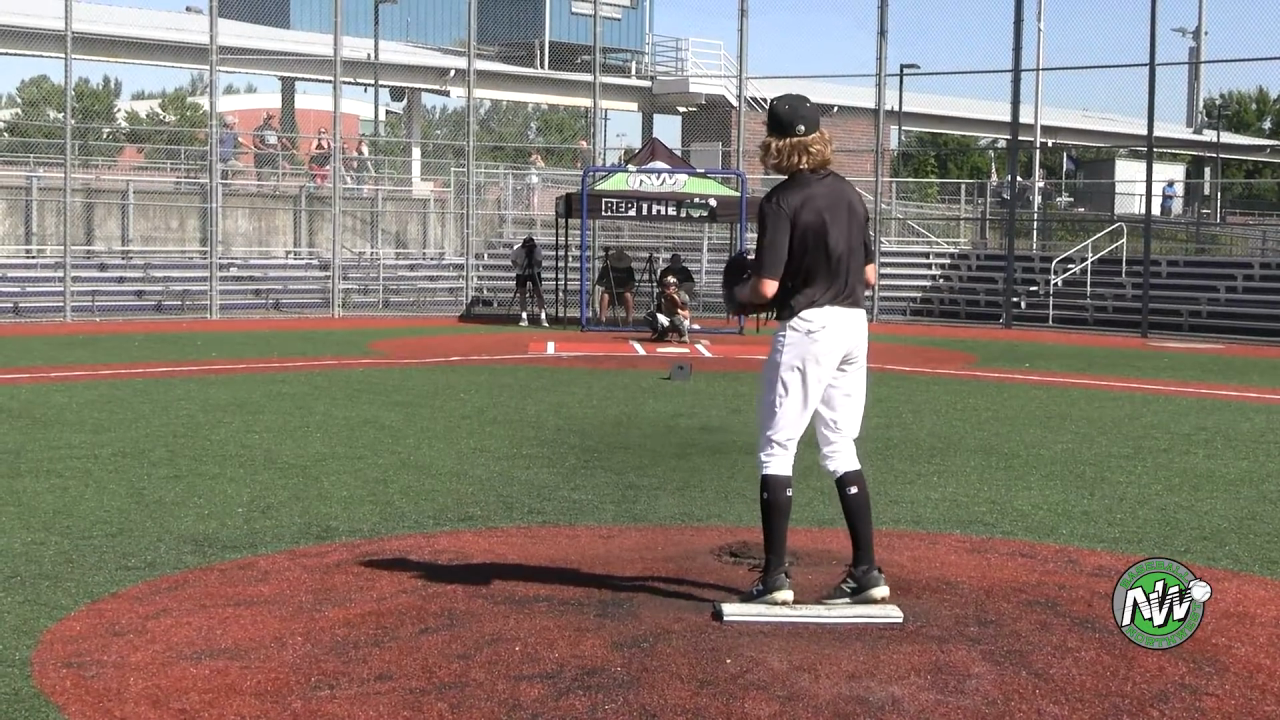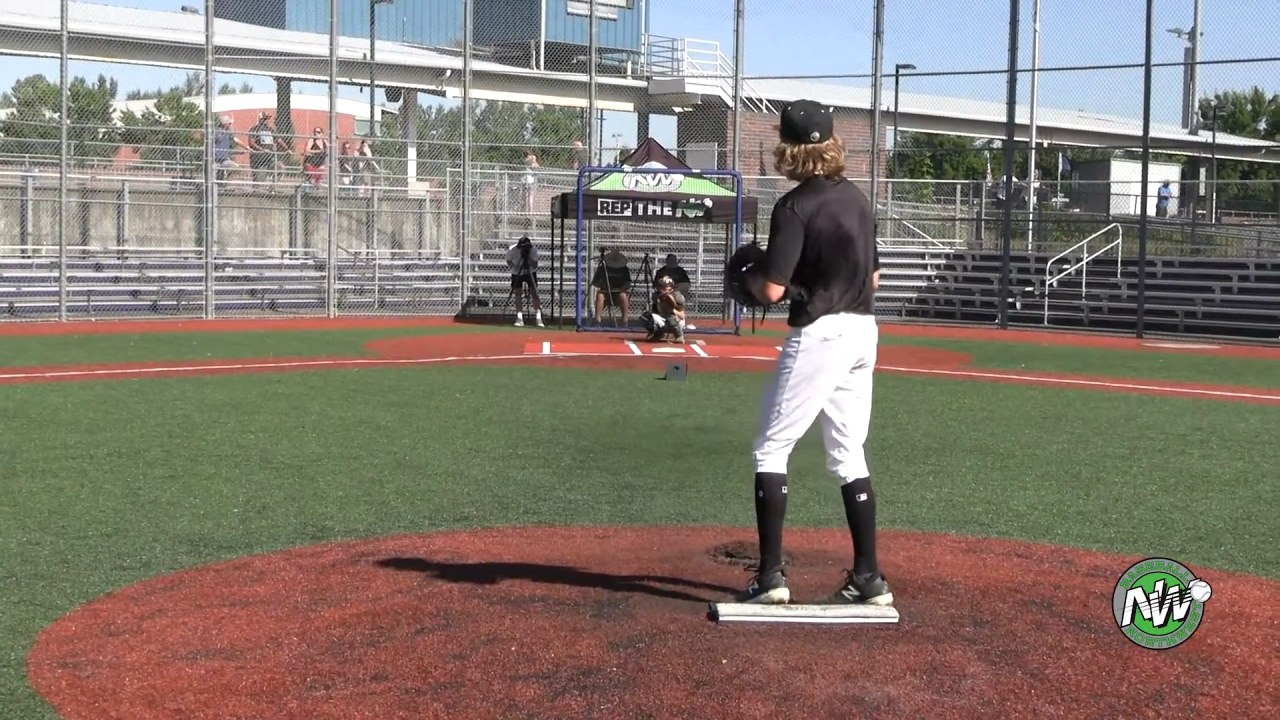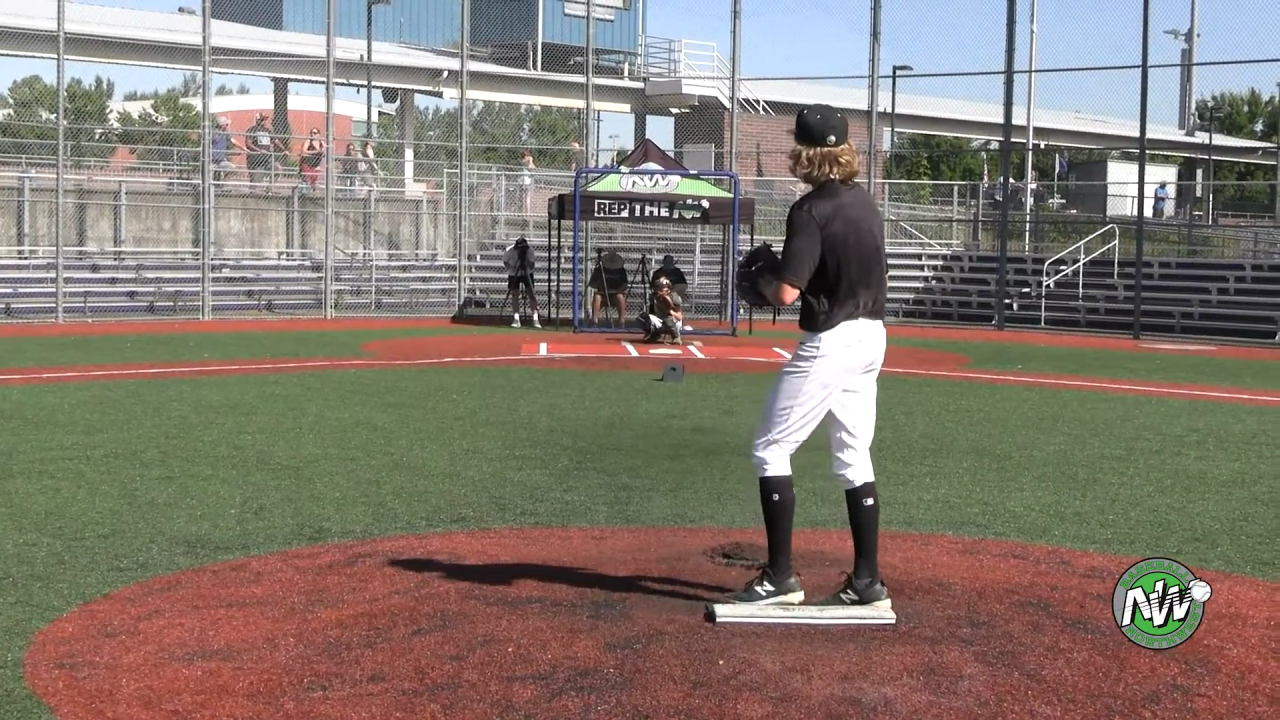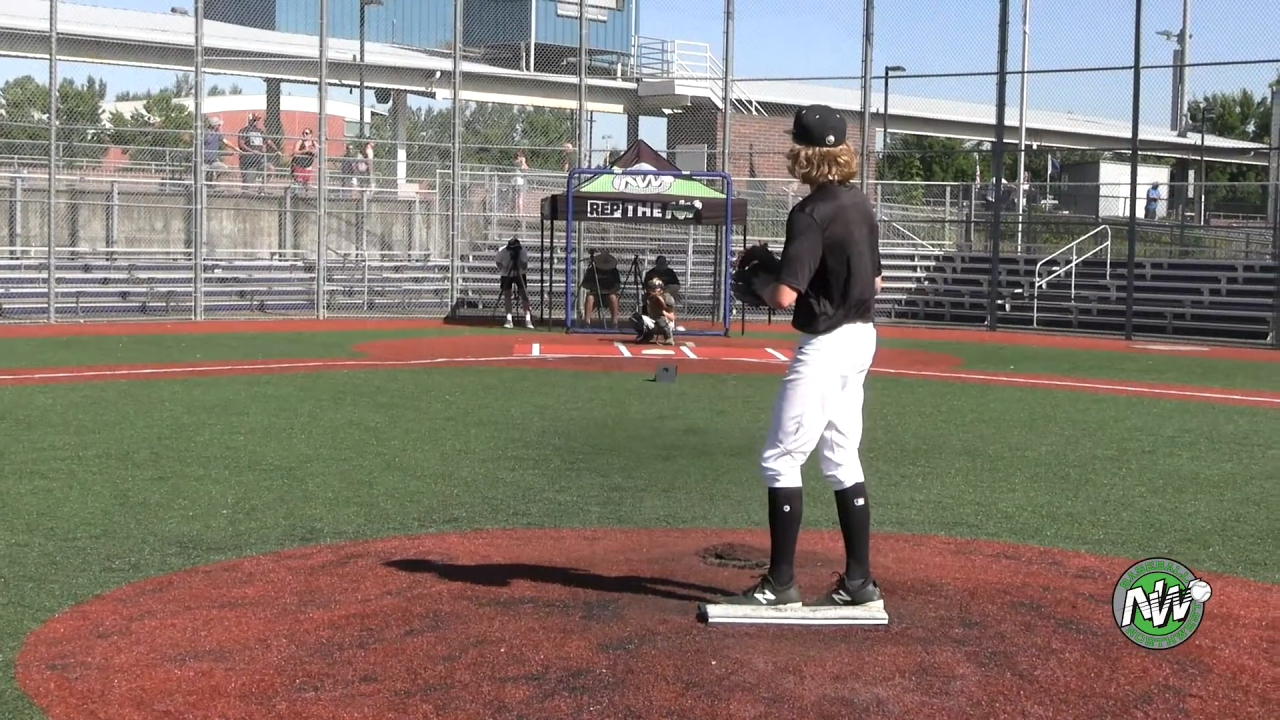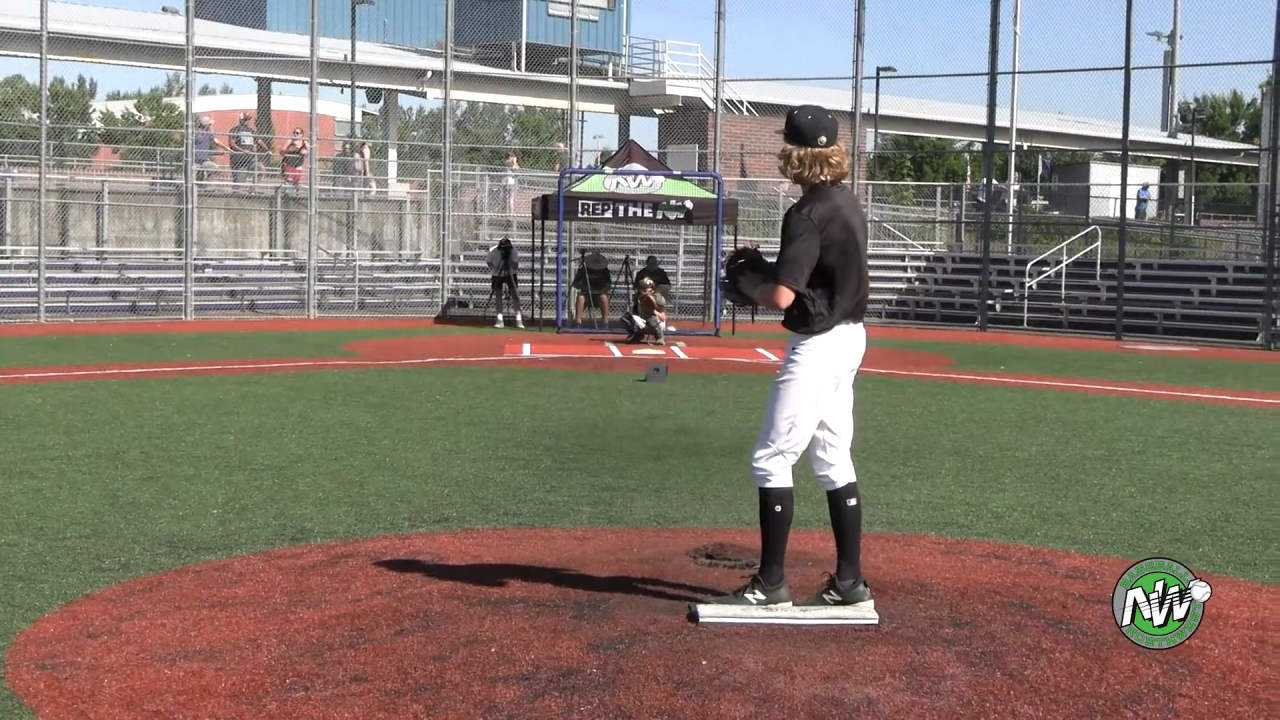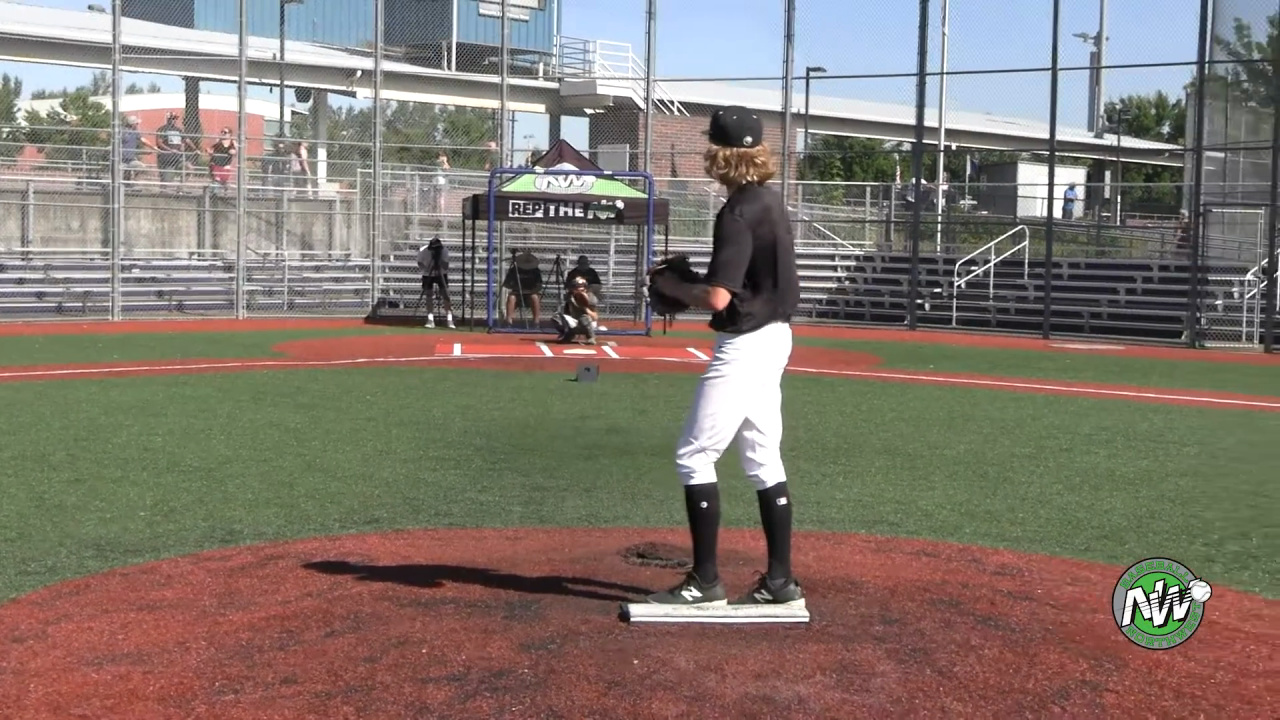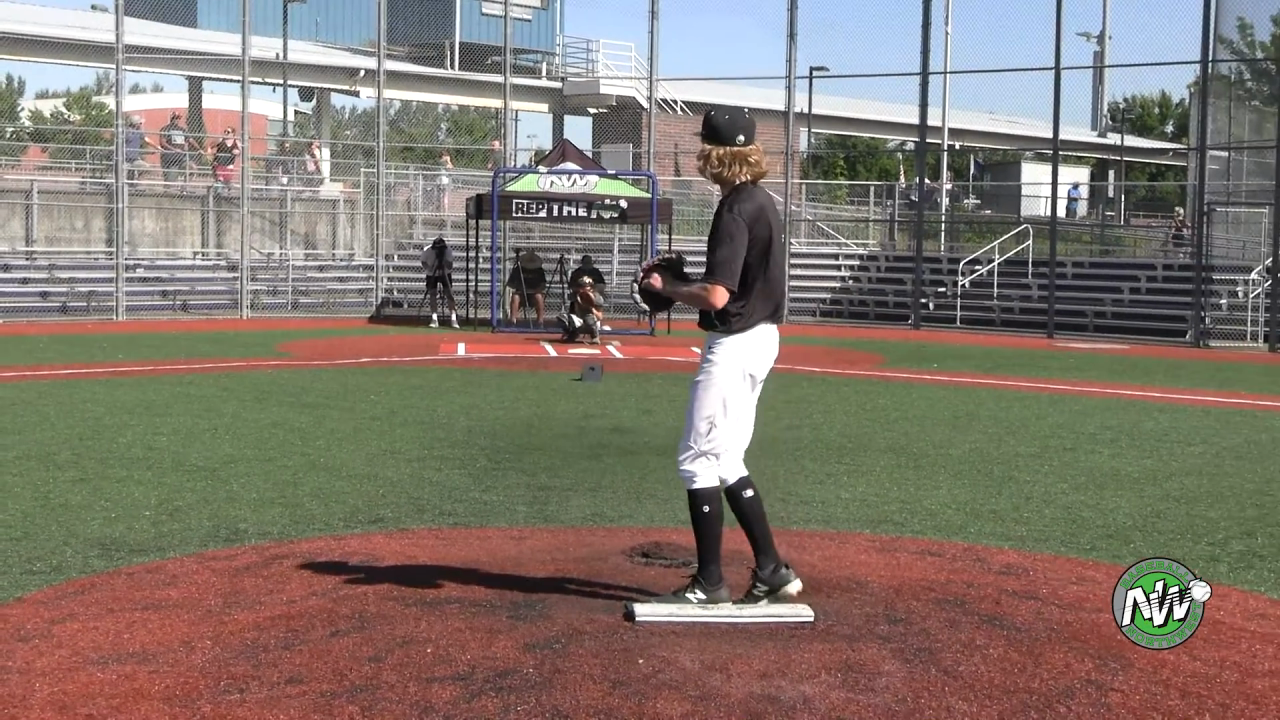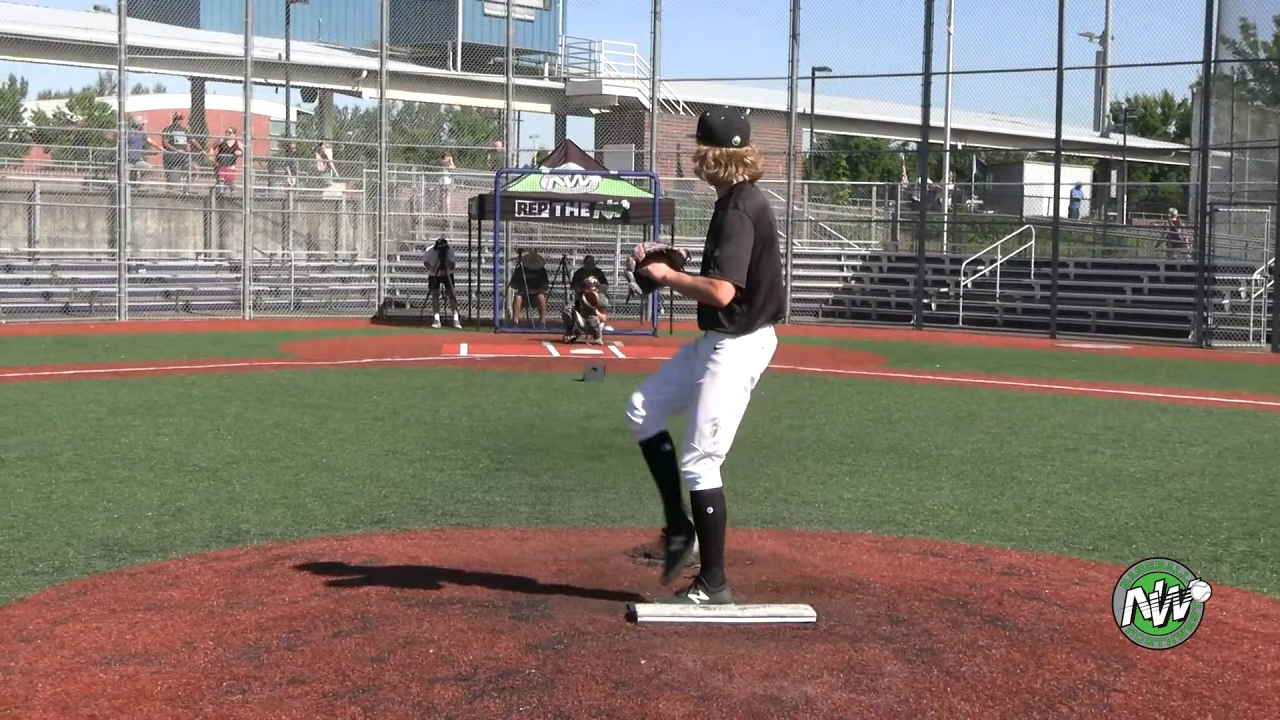
dt=0.2s
person 1, frame 1
left shoulder: (780, 201)
right shoulder: (848, 193)
left elbow: (766, 286)
right elbow: (869, 275)
left wrist: (740, 292)
left hip: (806, 328)
right hip: (853, 324)
left knee: (777, 450)
right knee: (841, 449)
left ankle: (774, 578)
right ankle: (866, 571)
person 1, frame 2
left shoulder: (796, 206)
right shoulder: (858, 199)
left elbow: (771, 289)
left wrist: (750, 276)
left hip: (818, 336)
right hip: (863, 331)
left knee: (771, 449)
right knee: (849, 455)
left ankle: (770, 576)
right ankle: (868, 579)
person 1, frame 3
left shoulder: (811, 210)
right shoulder: (867, 203)
left elbow: (786, 293)
left wrist: (762, 278)
left hip: (829, 342)
right hip: (870, 335)
left knee: (772, 450)
right knee: (854, 459)
left ankle: (780, 575)
right ankle: (867, 582)
person 1, frame 4
left shoulder: (811, 212)
right shoulder: (861, 204)
left elbow: (783, 295)
left wrist: (757, 279)
left hip: (825, 345)
right hip: (859, 337)
left knee: (781, 459)
right knee: (842, 460)
left ankle: (782, 584)
right ankle: (859, 582)
person 1, frame 5
left shoulder: (807, 213)
right shoulder: (849, 203)
left elbow: (780, 297)
left wrist: (748, 281)
right wrist: (771, 275)
left hip: (817, 345)
right hip: (848, 337)
left knee: (772, 460)
right knee: (834, 460)
left ankle: (771, 584)
right ankle: (850, 582)
person 1, frame 6
left shoulder: (739, 212)
right shoulder: (770, 202)
left elbow: (717, 297)
left wrist: (672, 286)
right wrist: (690, 282)
left hip: (744, 346)
right hip: (772, 338)
left knee: (694, 457)
right knee: (764, 461)
left ankle: (705, 581)
right ankle: (781, 580)
person 1, frame 7
left shoulder: (736, 210)
right shoulder: (761, 202)
left elbow: (715, 295)
left wrist: (666, 286)
right wrist: (681, 284)
left hip: (734, 345)
right hip: (756, 339)
left knee: (696, 461)
right knee: (725, 462)
left ankle: (710, 584)
right ankle: (772, 570)
person 1, frame 8
left shoulder: (737, 209)
right shoulder: (747, 200)
left elbow: (720, 291)
left wrist: (665, 275)
right wrist: (677, 273)
left hip: (734, 345)
right hip: (729, 340)
left knee: (698, 462)
right knee: (643, 410)
left ankle: (713, 585)
right ankle: (681, 527)
